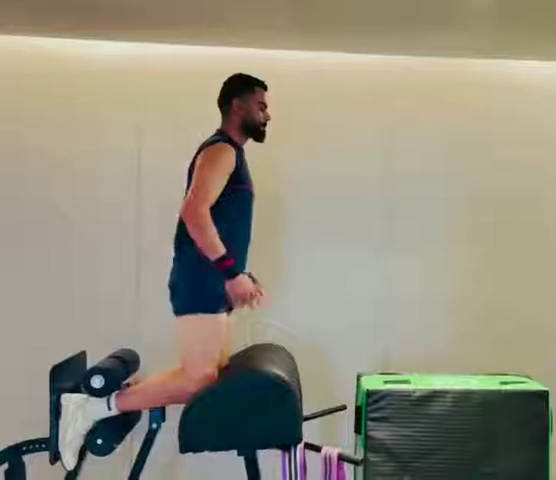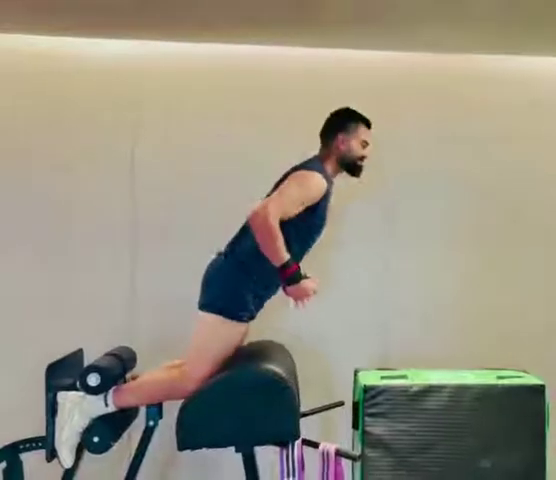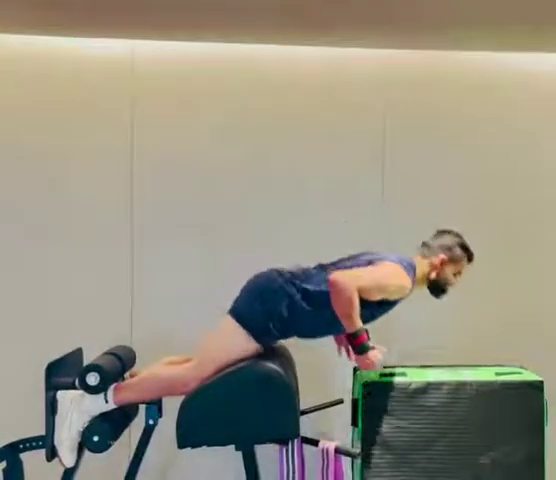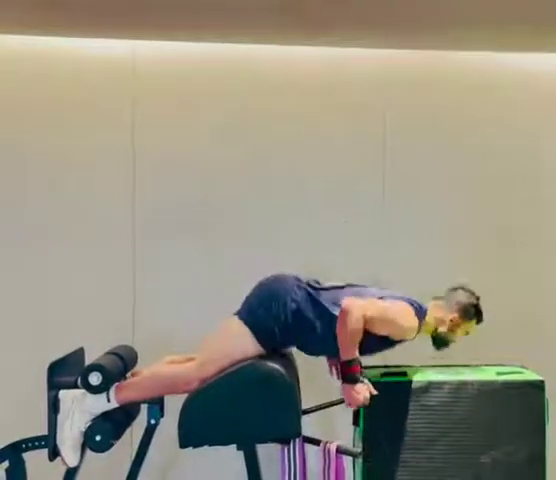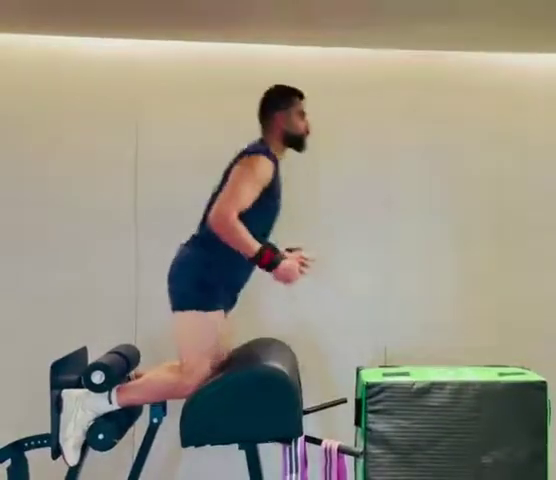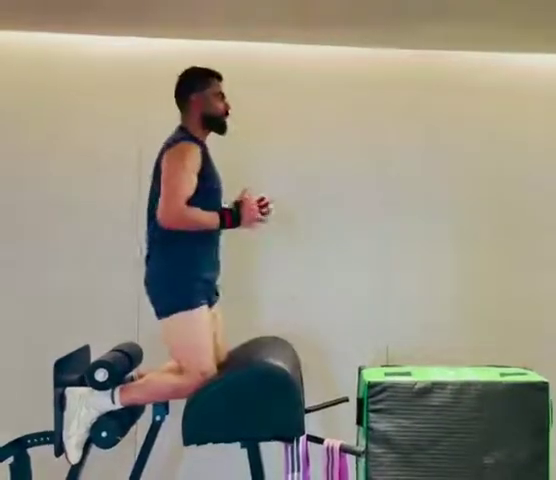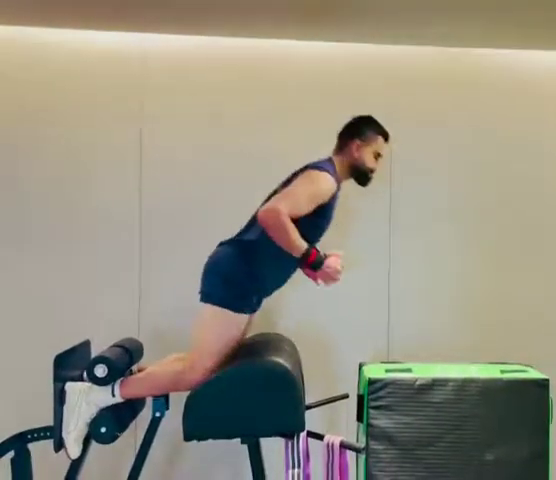
dt=0.7s
person 1, frame 1
left shoulder: (231, 154)
right shoulder: (221, 150)
right elbow: (194, 211)
left wrist: (234, 275)
right wrist: (232, 271)
left hip: (214, 283)
right hip: (202, 282)
left knee: (205, 375)
right knee: (199, 382)
left ankle: (116, 394)
right ankle: (94, 407)
person 1, frame 2
left shoulder: (314, 178)
right shoulder: (314, 179)
right elbow: (262, 218)
left wrist: (289, 276)
right wrist: (292, 275)
left hip: (242, 286)
right hip: (236, 285)
left knee: (197, 370)
right knee: (194, 379)
left ankle: (116, 386)
right ankle: (92, 404)
person 1, frame 3
left shoulder: (394, 267)
right shoulder: (402, 279)
right elbow: (340, 282)
left wrist: (339, 326)
right wrist: (360, 344)
left hip: (274, 295)
right hip: (270, 303)
left knee: (197, 364)
right knee: (193, 376)
right ankle: (90, 402)
person 1, frame 4
left shoulder: (405, 309)
right shoulder: (408, 321)
right elbow: (350, 310)
left wrist: (336, 354)
right wrist: (352, 376)
left hip: (287, 296)
right hip: (280, 306)
left knee: (200, 363)
right knee: (196, 375)
left ankle: (117, 379)
right ankle: (92, 402)
person 1, frame 5
left shoulder: (264, 161)
right shoulder: (261, 162)
right elbow: (221, 217)
left wrist: (276, 255)
right wrist: (271, 261)
left hip: (214, 280)
right hip: (201, 278)
left knee: (208, 368)
right knee: (198, 378)
left ankle: (122, 382)
right ankle: (96, 402)
person 1, frame 6
left shoulder: (194, 149)
right shoulder: (183, 149)
right elbow: (170, 214)
left wrist: (237, 212)
right wrist: (233, 217)
left hip: (195, 278)
right hip: (177, 279)
left knee: (215, 365)
right knee: (199, 378)
left ankle: (121, 384)
right ankle: (96, 401)
person 1, frame 7
left shoulder: (324, 178)
right shoulder: (324, 179)
right elbow: (271, 215)
left wrist: (310, 261)
right wrist: (315, 260)
left hip: (240, 279)
right hip: (235, 278)
left knee: (210, 363)
right knee: (197, 371)
left ankle: (118, 377)
right ankle: (97, 397)
